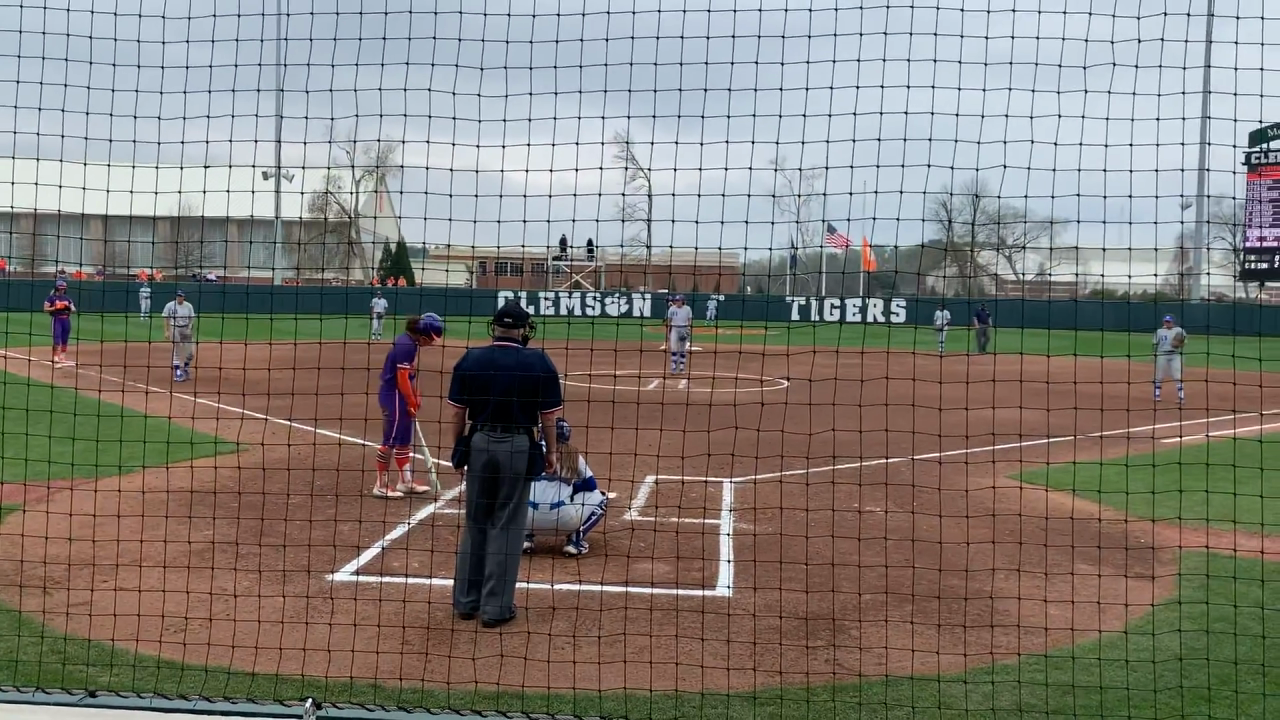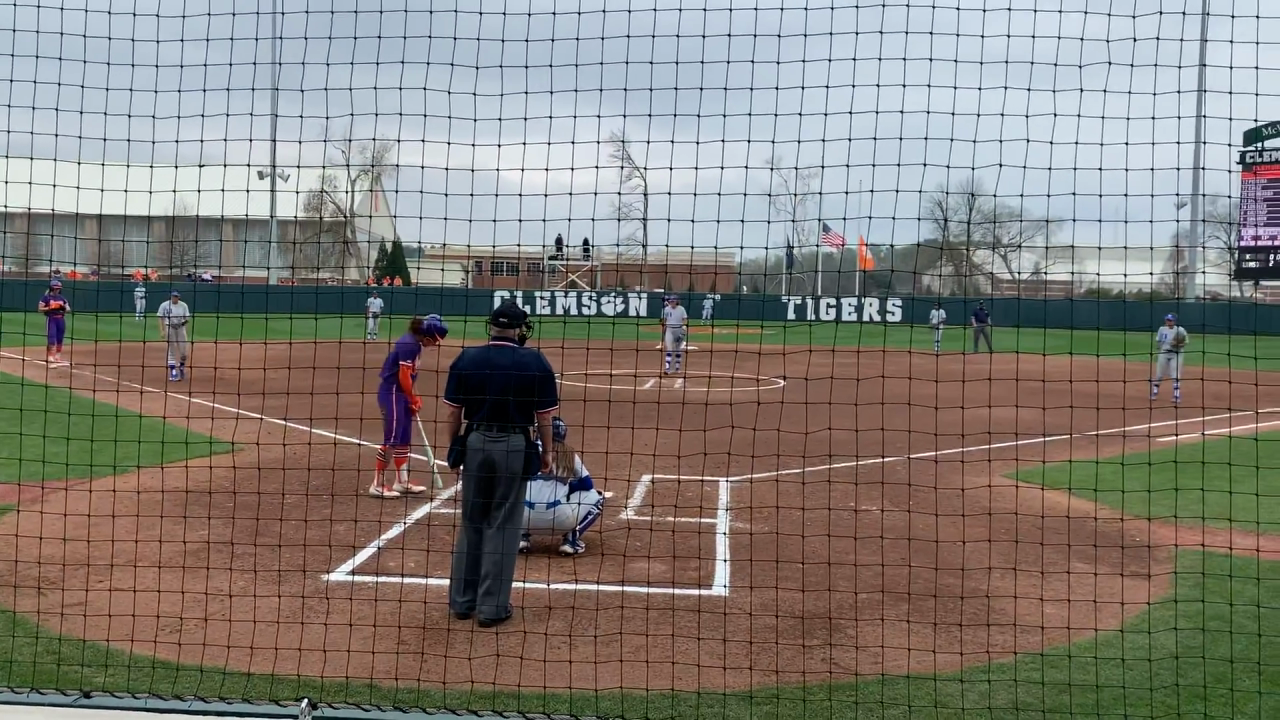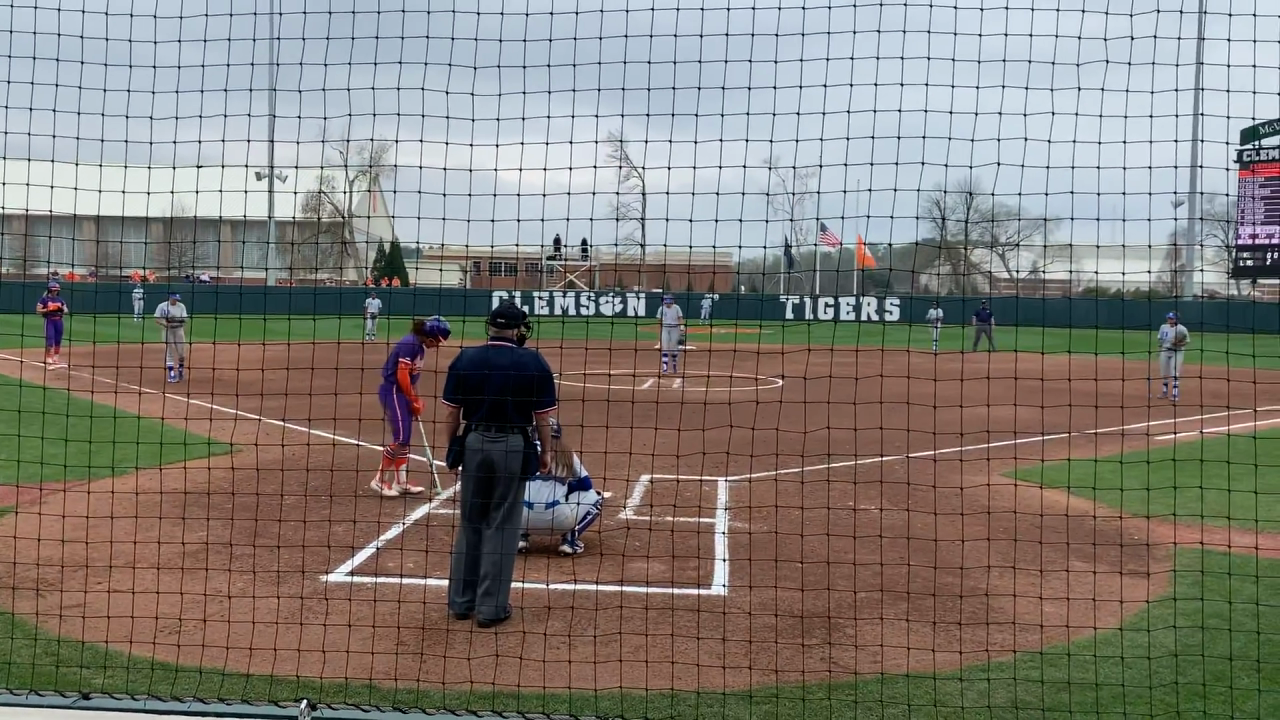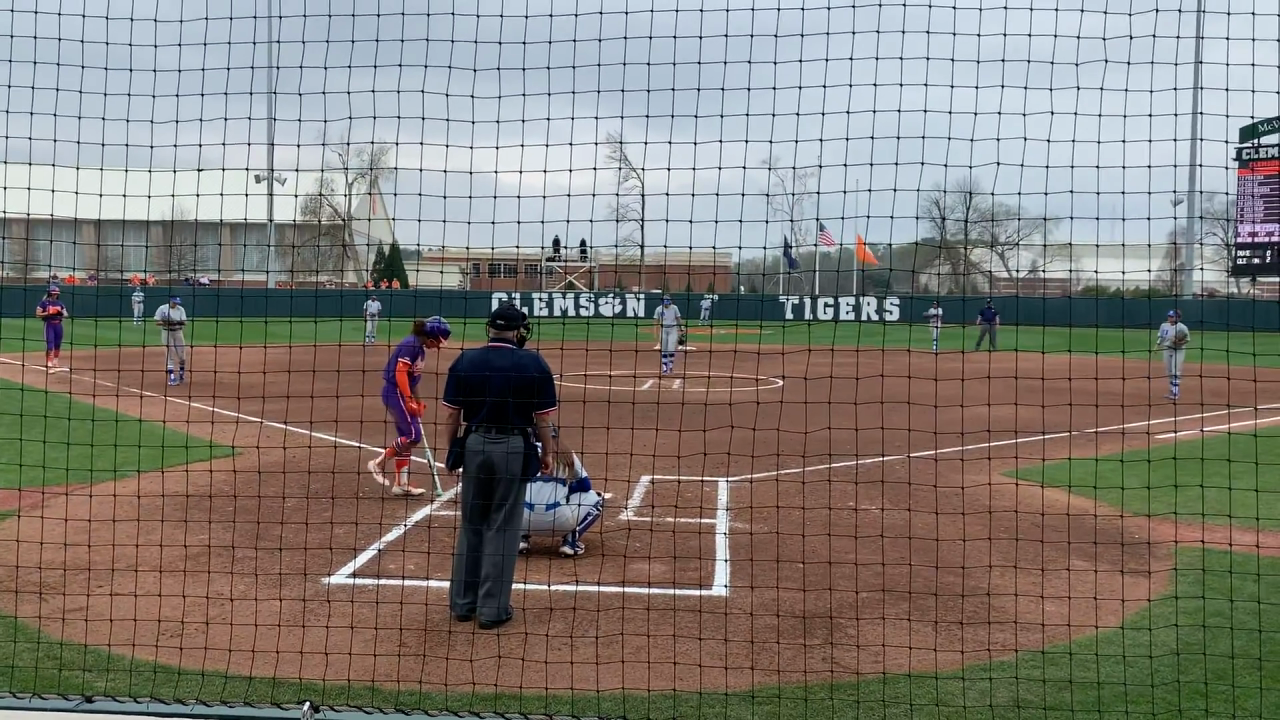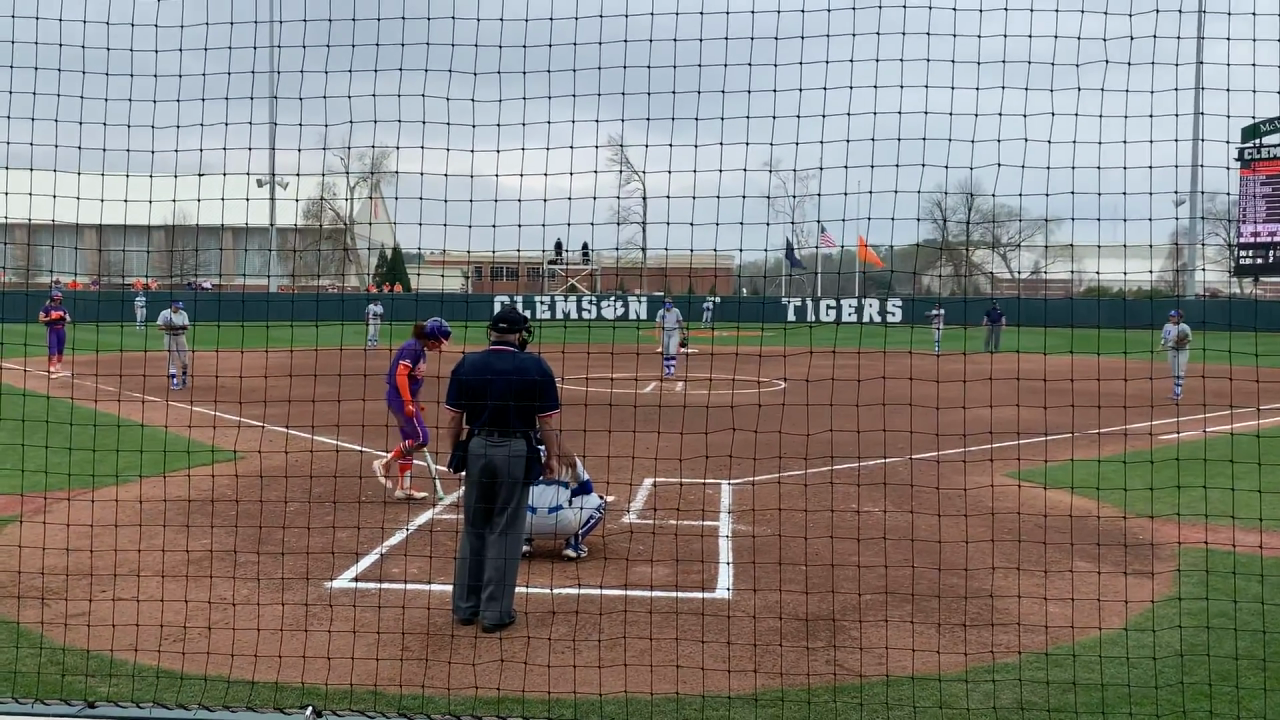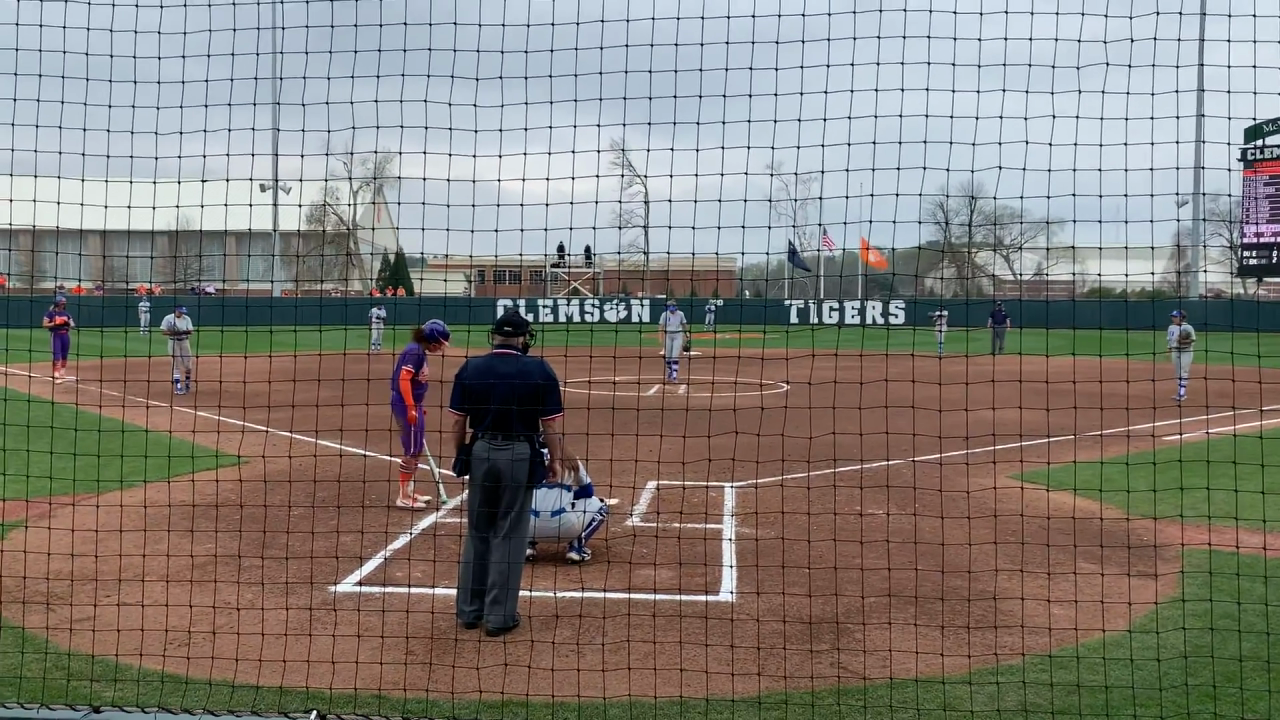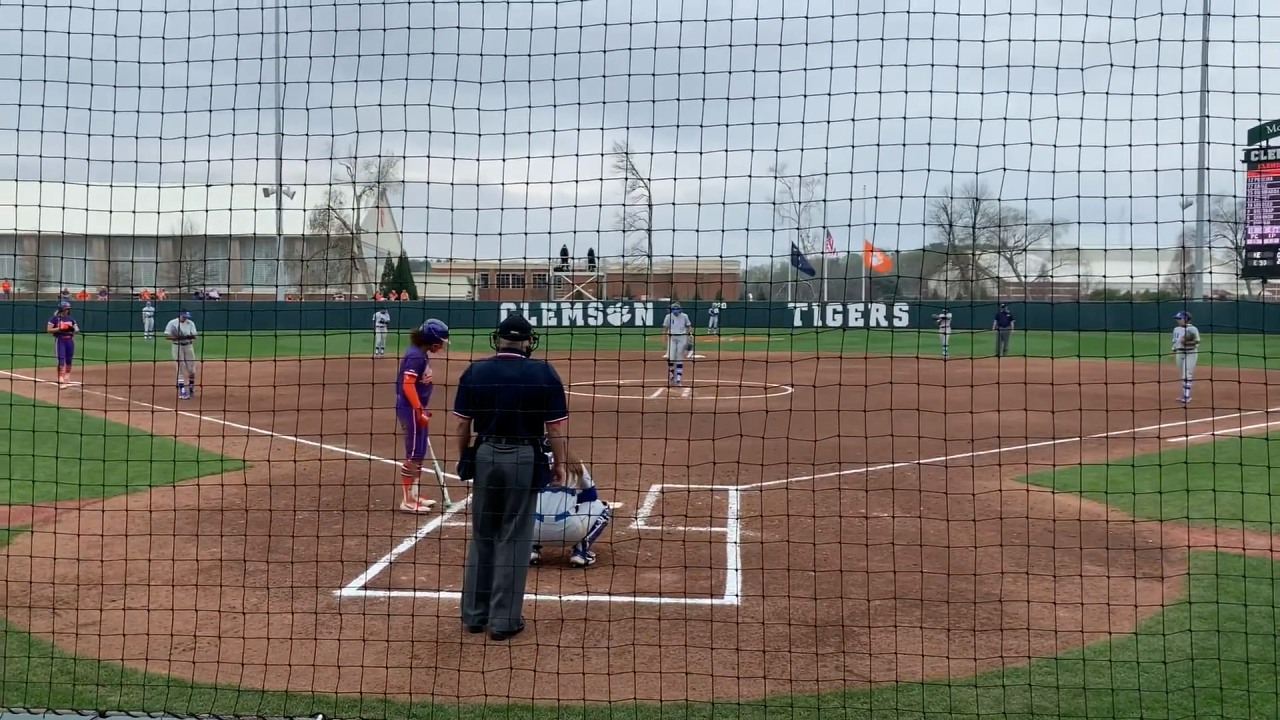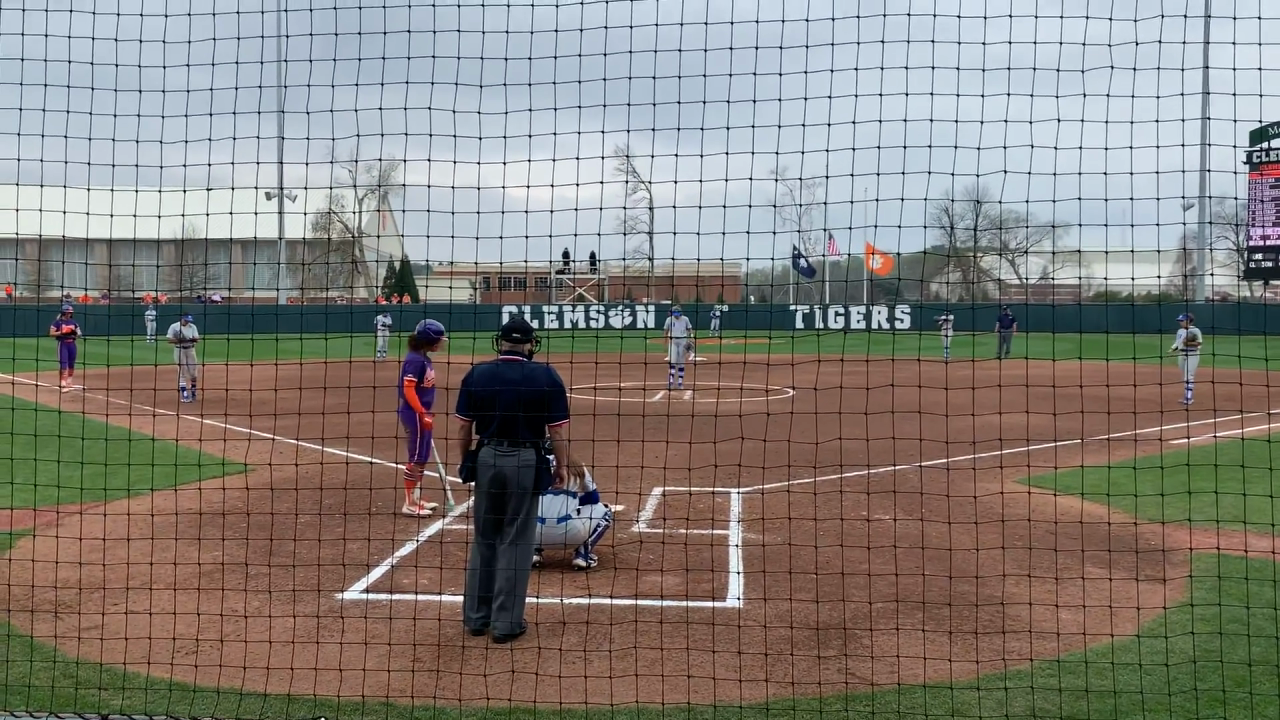
dt=0.2s
person 1, frame 1
left shoulder: (470, 359)
right shoulder: (539, 362)
left elbow: (457, 413)
right elbow: (548, 416)
left wrist: (458, 450)
right wrist: (551, 452)
left hip: (479, 444)
right hip: (518, 447)
left knee: (474, 523)
right knee: (507, 526)
left ankle: (466, 601)
right ankle: (496, 607)
person 1, frame 2
left shoulder: (466, 359)
right shoulder: (535, 361)
left elbow: (453, 412)
right elbow: (544, 416)
left wrist: (454, 449)
right wrist: (546, 451)
left hip: (474, 444)
right hip: (514, 447)
left knee: (470, 523)
right knee: (503, 526)
left ankle: (462, 601)
right ankle: (492, 606)
person 1, frame 3
left shoulder: (464, 359)
right shoulder: (533, 362)
left elbow: (452, 413)
right elbow: (542, 416)
left wrist: (453, 449)
right wrist: (545, 451)
left hip: (474, 444)
right hip: (513, 447)
left knee: (469, 523)
right knee: (502, 526)
left ankle: (461, 601)
right ankle: (491, 607)
person 1, frame 4
left shoulder: (465, 361)
right shoulder: (533, 363)
left elbow: (452, 414)
right elbow: (543, 417)
left wrist: (452, 450)
right wrist: (547, 453)
left hip: (475, 446)
right hip: (514, 449)
left knee: (471, 525)
right knee: (503, 528)
left ankle: (463, 602)
right ankle: (493, 608)
person 1, frame 5
left shoulder: (467, 364)
right shoulder: (535, 366)
left elbow: (454, 418)
right elbow: (546, 420)
left wrist: (455, 453)
right wrist: (552, 456)
left hip: (477, 449)
right hip: (517, 452)
left knee: (473, 529)
right knee: (506, 531)
left ankle: (466, 606)
right ankle: (495, 612)
person 1, frame 6
left shoulder: (470, 368)
right shoulder: (539, 370)
left elbow: (458, 421)
right elbow: (550, 423)
left wrist: (459, 456)
right wrist: (555, 460)
left hip: (481, 453)
right hip: (520, 456)
left knee: (477, 532)
right knee: (509, 535)
left ankle: (469, 610)
right ankle: (499, 615)
person 1, frame 7
left shoulder: (475, 371)
right shoulder: (543, 373)
left elbow: (462, 424)
right elbow: (555, 427)
left wrist: (463, 459)
right wrist: (559, 463)
left hip: (484, 456)
right hip: (523, 459)
left knee: (481, 536)
right knee: (514, 538)
left ankle: (474, 614)
right ankle: (504, 619)
person 1, frame 8
left shoulder: (477, 374)
right shoulder: (545, 376)
left elbow: (464, 426)
right elbow: (557, 430)
left wrist: (465, 462)
right wrist: (561, 466)
left hip: (487, 459)
right hip: (526, 462)
left knee: (483, 538)
right knee: (516, 541)
left ankle: (476, 617)
right ankle: (506, 622)
person 2, frame 1
left shoulder: (411, 342)
right shoulder: (406, 345)
right elbow: (402, 378)
left wrist: (415, 396)
right wrist: (411, 402)
left hip: (402, 395)
right hip: (393, 395)
left knee: (405, 440)
right knee: (390, 441)
left ankle: (405, 482)
right ankle: (381, 485)
person 2, frame 2
left shoulder: (414, 343)
right shoulder: (409, 344)
right elbow: (404, 376)
left wrist: (414, 397)
right wrist: (413, 400)
left hip: (401, 393)
right hip: (392, 393)
left knee: (404, 440)
right knee: (391, 440)
left ankle: (401, 482)
right ankle: (377, 485)
person 2, frame 3
left shoulder: (419, 346)
right shoulder: (410, 344)
right elbow: (402, 374)
left wrist: (416, 399)
right wrist: (413, 400)
left hip: (402, 393)
right hip: (392, 392)
left knee: (405, 439)
right knee: (400, 438)
left ankle: (400, 482)
right ankle: (379, 481)
person 2, frame 4
left shoulder: (420, 347)
right shoulder: (410, 345)
right elbow: (400, 373)
left wrist: (417, 400)
right wrist: (409, 400)
left hip: (403, 395)
right hip: (395, 394)
left knee: (407, 437)
right knee: (414, 435)
left ankle: (401, 484)
right ankle: (379, 463)
person 2, frame 5
left shoulder: (421, 350)
right shoulder: (412, 347)
right elbow: (400, 375)
left wrist: (415, 403)
right wrist: (408, 403)
left hip: (407, 398)
right hip: (400, 398)
left knee: (410, 441)
right knee: (421, 438)
left ankle: (404, 488)
right ankle: (385, 462)
person 2, frame 6
left shoulder: (420, 352)
right shoulder: (414, 351)
right elbow: (403, 379)
right wrist: (410, 408)
left hip: (413, 404)
right hip: (406, 404)
left knee: (415, 450)
right knee: (411, 450)
left ankle: (409, 492)
right ankle: (403, 497)
person 2, frame 7
left shoulder: (421, 354)
right shoulder: (416, 355)
right elbow: (408, 385)
right wrist: (419, 411)
left hip: (417, 408)
right hip: (411, 409)
left knee: (419, 454)
right knee: (413, 454)
left ankle: (413, 496)
right ankle: (408, 501)
person 2, frame 8
left shoulder: (423, 358)
right shoulder: (415, 359)
right elbow: (408, 390)
right wrist: (422, 414)
left hip: (421, 412)
right hip: (415, 413)
left knee: (423, 457)
right knee: (416, 458)
left ankle: (416, 499)
right ankle: (409, 504)
